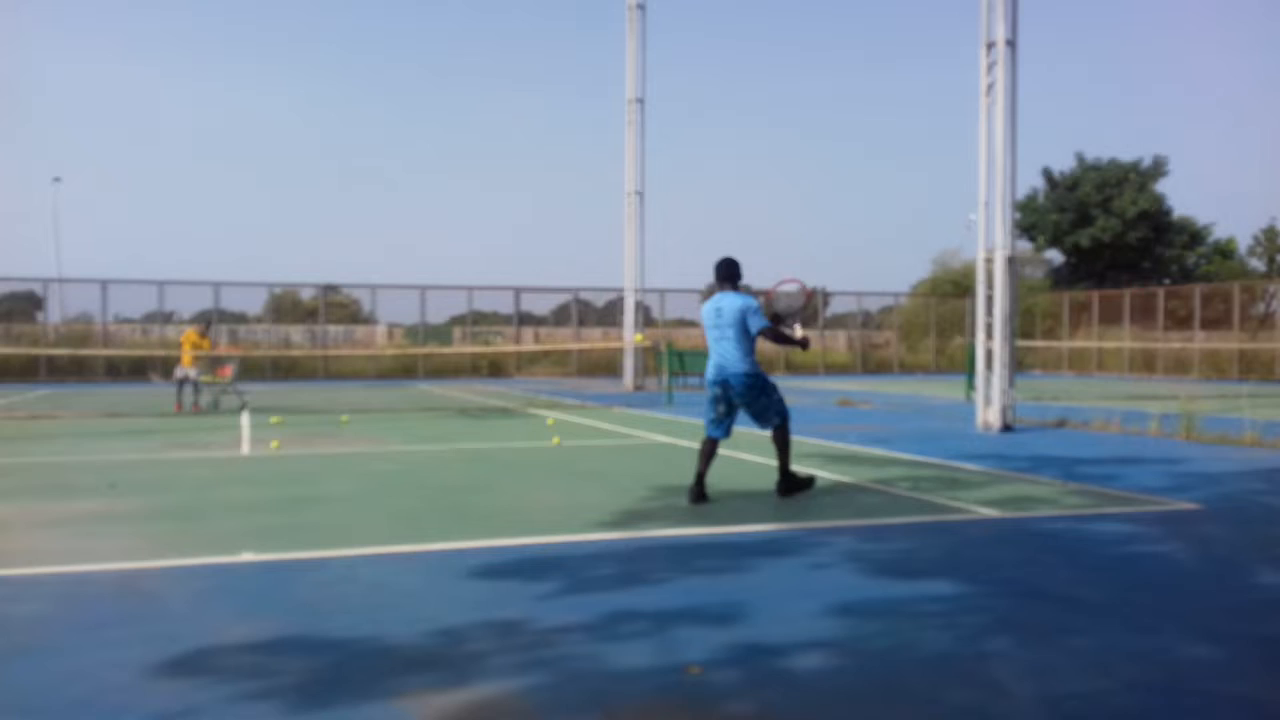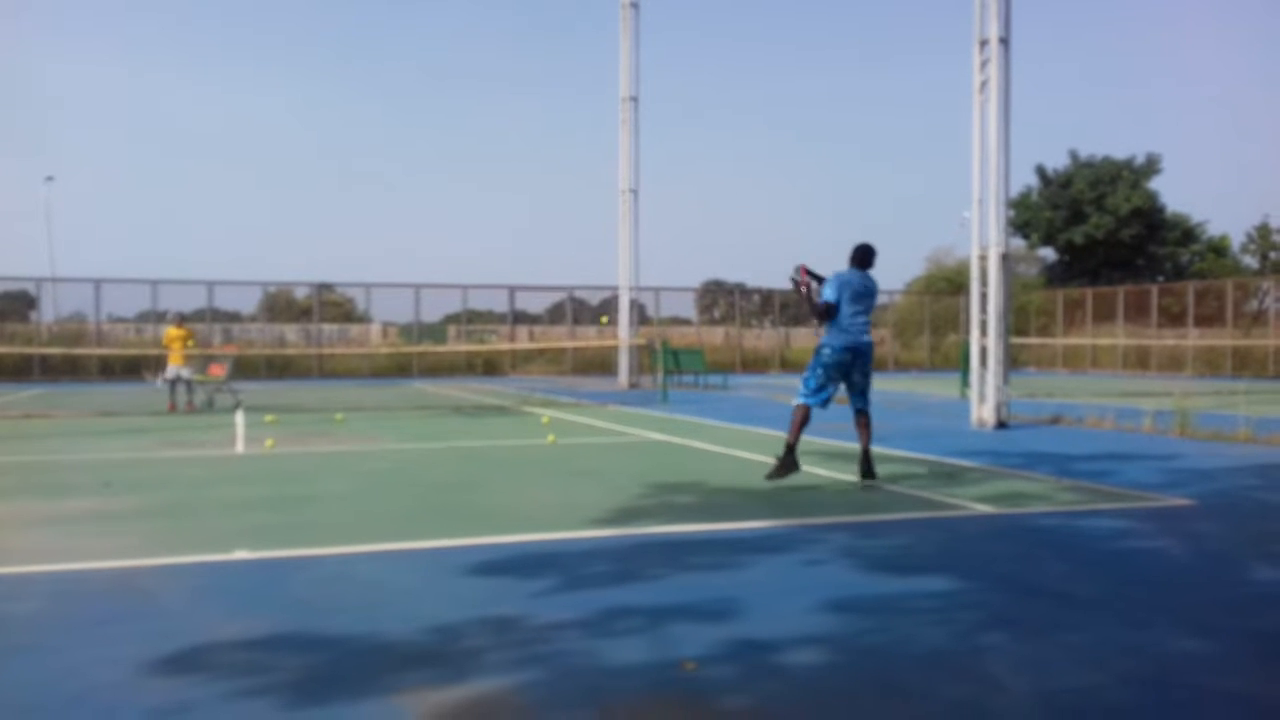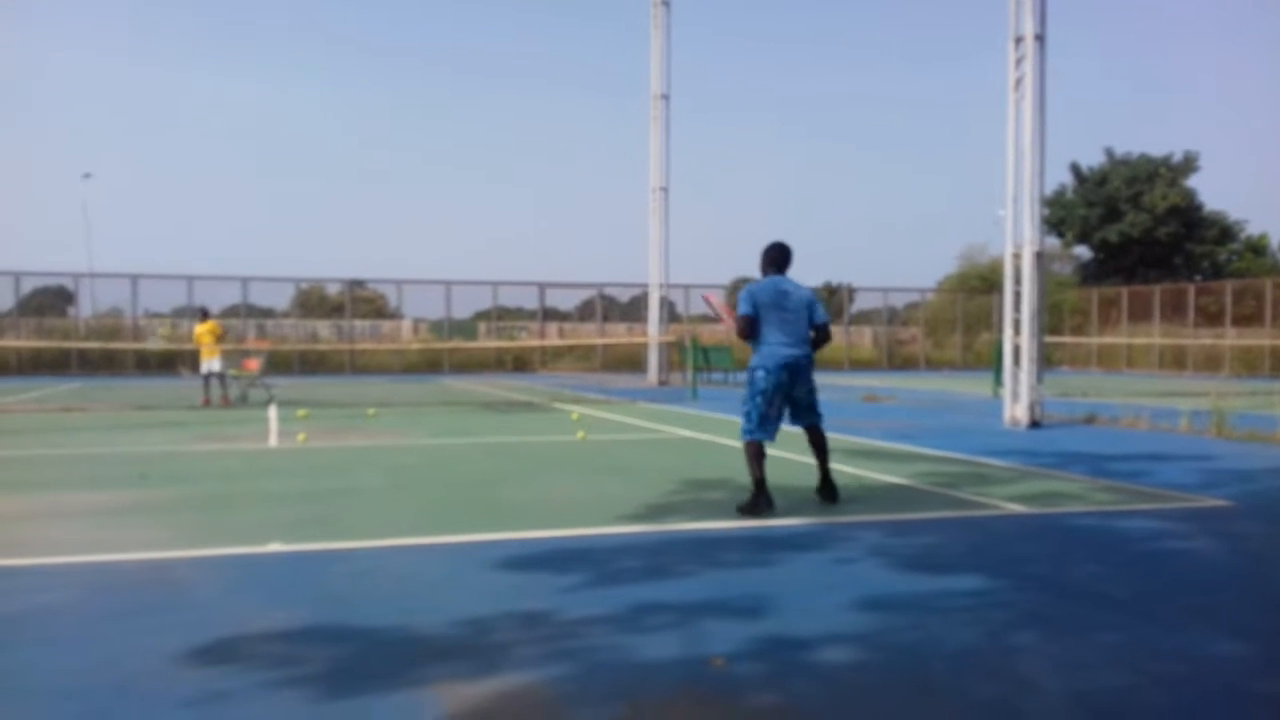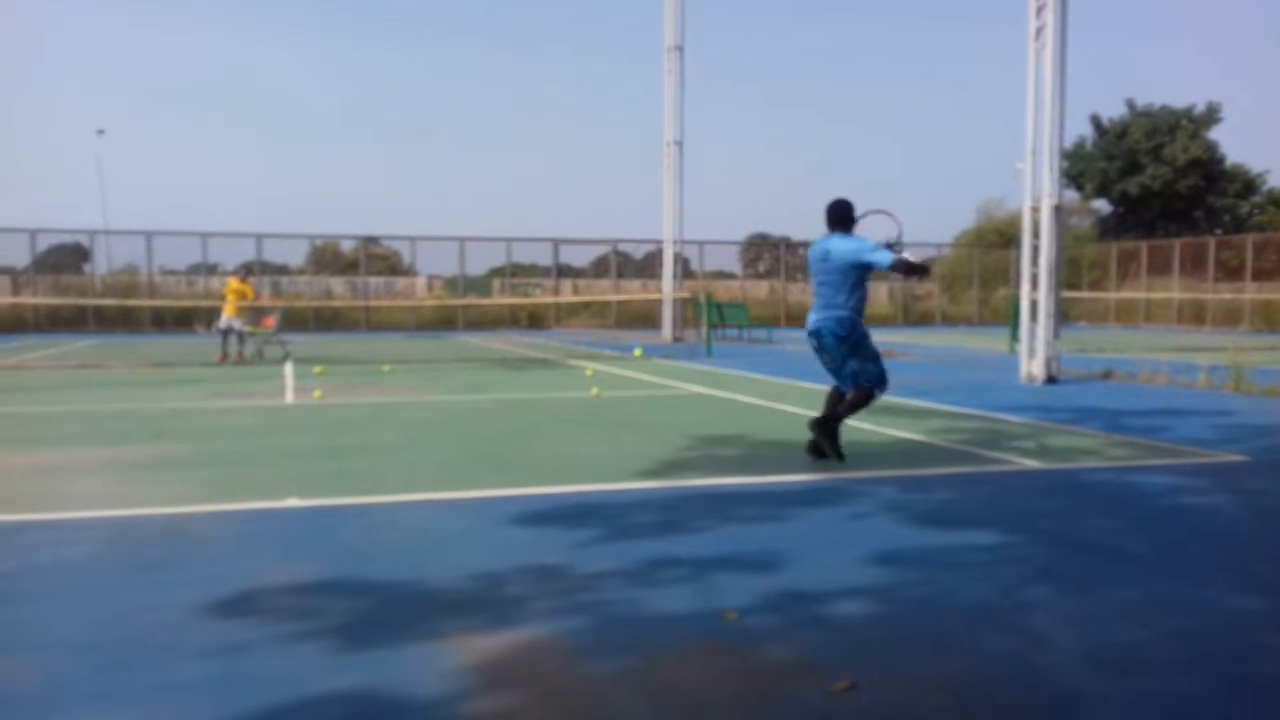
dt=1s
person 1, frame 1
left shoulder: (706, 309)
right shoulder: (747, 303)
right elbow: (769, 334)
left wrist: (769, 321)
right wrist: (797, 342)
left hip: (715, 377)
right hip: (744, 376)
left knee: (713, 433)
right knee: (779, 419)
left ankle: (698, 484)
right ankle: (785, 479)
person 1, frame 2
left shoulder: (839, 279)
right shoulder: (872, 286)
left elbow: (822, 314)
left wrist: (809, 295)
right wrist: (814, 282)
left hip: (834, 349)
right hip: (862, 349)
left knee: (803, 401)
right knee: (860, 407)
left ankle: (789, 455)
right ankle: (865, 461)
person 1, frame 3
left shoulder: (752, 291)
right shoulder: (806, 294)
left elbow: (743, 331)
right elbow: (824, 335)
left wrist: (745, 333)
left hip: (766, 367)
right hip: (799, 365)
left knee: (754, 435)
right knee: (812, 424)
left ankle: (760, 493)
right ankle: (826, 482)
person 1, frame 4
left shoulder: (814, 250)
right shoulder: (858, 245)
right elbow: (900, 266)
right wrist: (920, 269)
left hip: (817, 327)
right hip: (842, 327)
left knee: (846, 384)
right knee: (873, 385)
left ankle: (819, 441)
right ankle: (827, 423)
